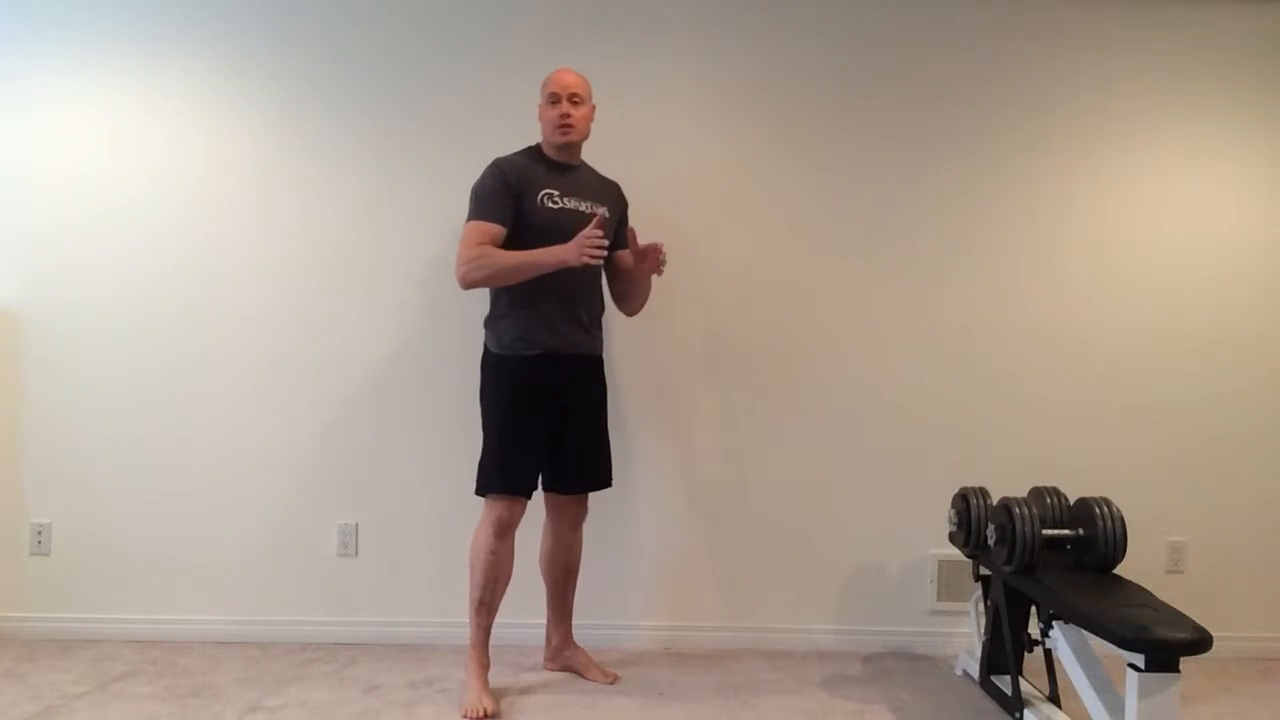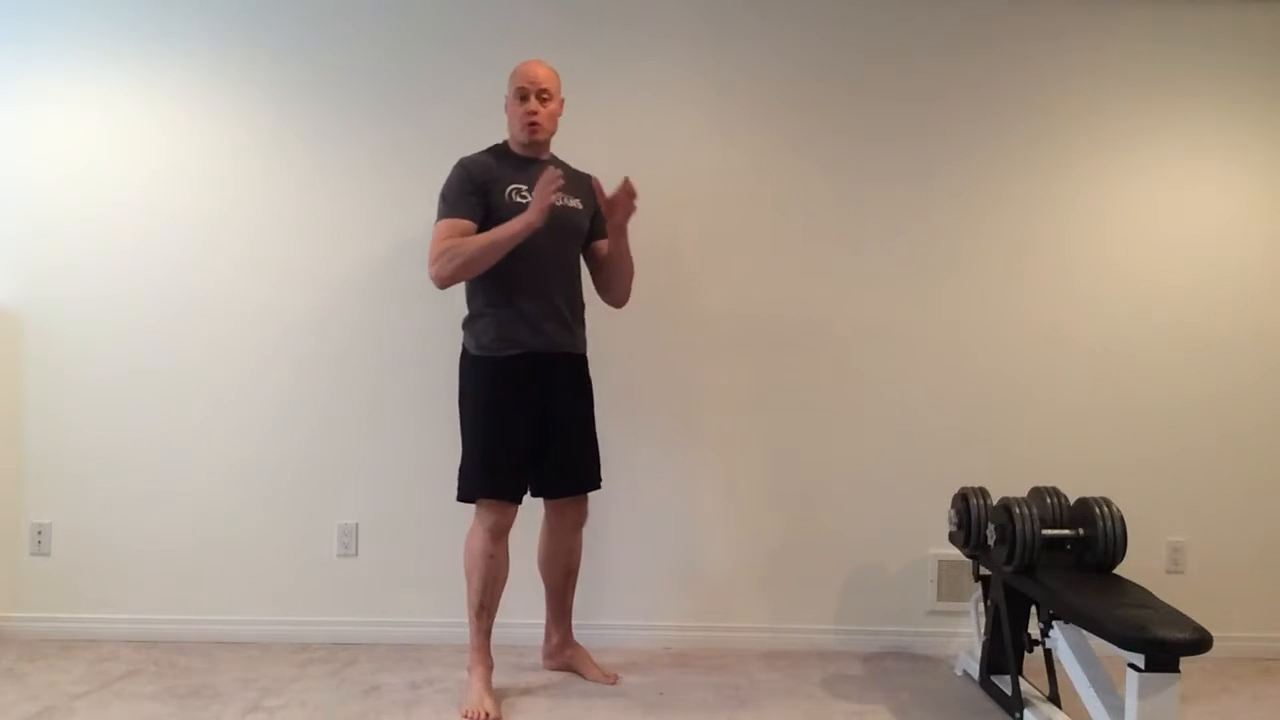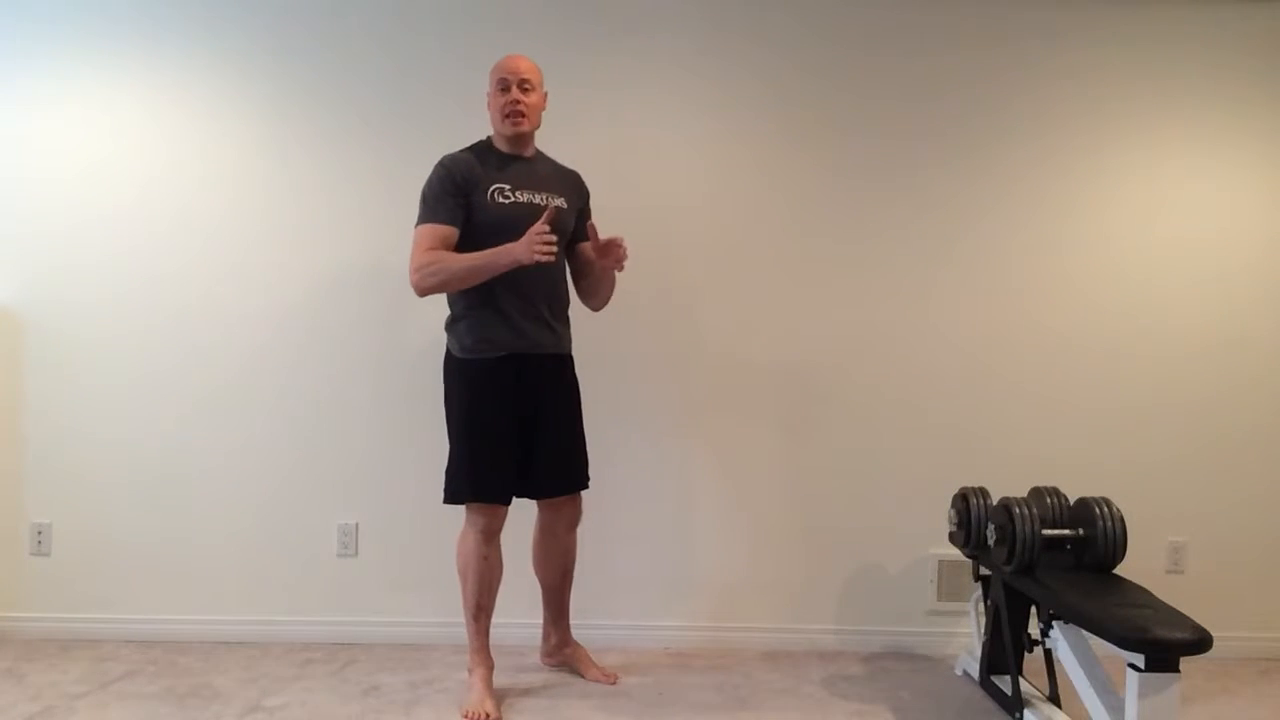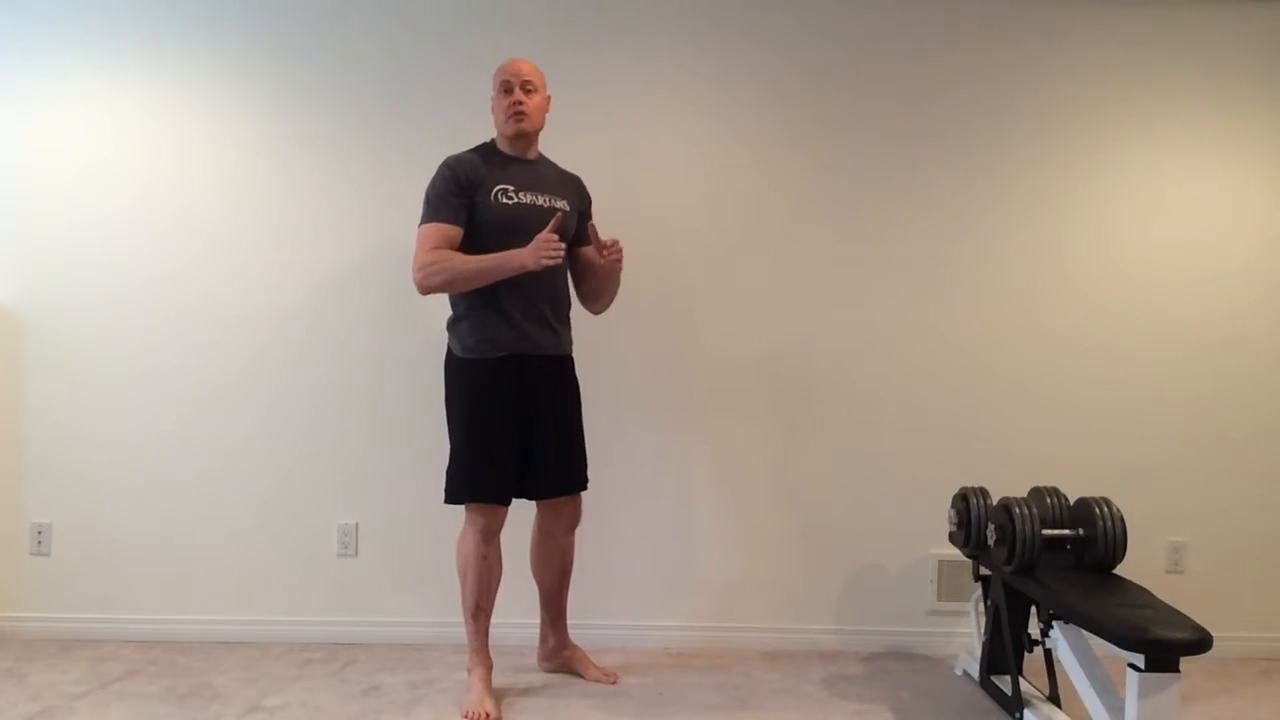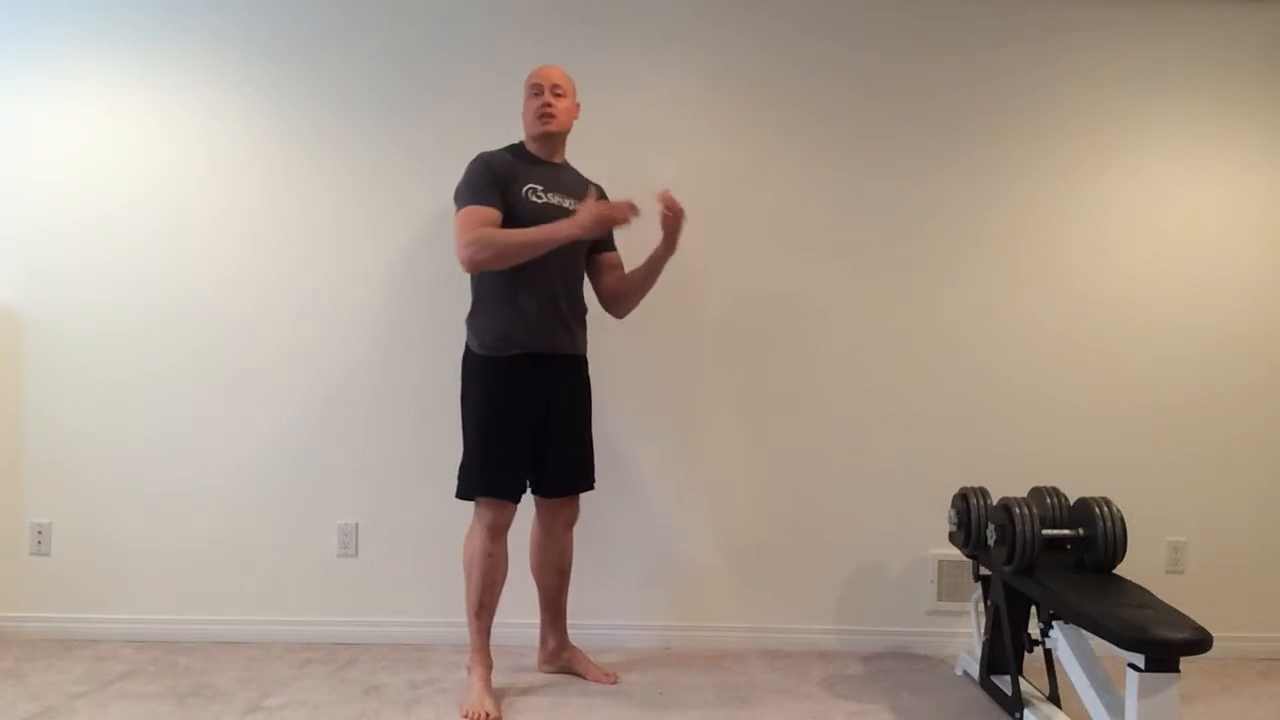
dt=0.4s
person 1, frame 1
left shoulder: (608, 193)
right shoulder: (507, 174)
left elbow: (628, 302)
right elbow: (469, 268)
left wrist: (642, 269)
right wrist: (564, 254)
left hip: (583, 365)
right hip: (517, 362)
left knee: (569, 506)
right knee: (503, 510)
left ankle: (560, 642)
right ankle: (477, 663)
person 1, frame 2
left shoulder: (581, 187)
right shoulder: (476, 172)
left elbow: (617, 294)
right elbow: (441, 268)
left wrist: (617, 230)
right wrist: (527, 220)
left hip: (566, 364)
right hip: (497, 363)
left knee: (569, 506)
right knee: (494, 515)
left ankle: (560, 641)
right ankle: (479, 666)
person 1, frame 3
left shoulder: (568, 184)
right shoulder: (457, 172)
left elbow: (594, 297)
right elbow: (423, 274)
left wrist: (606, 265)
right wrist: (514, 252)
left hip: (552, 364)
right hip: (481, 365)
left knee: (563, 506)
right knee: (485, 516)
left ankle: (558, 639)
right ankle: (479, 667)
person 1, frame 4
left shoulder: (570, 188)
right shoulder: (462, 173)
left elbow: (594, 300)
right elbow: (426, 273)
left wrist: (611, 265)
right wrist: (522, 258)
left hip: (552, 365)
right hip: (483, 366)
left knee: (562, 508)
right knee: (484, 517)
left ankle: (555, 642)
person 1, frame 5
left shoulder: (591, 192)
right shoulder: (491, 169)
left elbow: (616, 301)
right elbow: (471, 250)
left wrist: (663, 250)
right wrist: (573, 227)
left hip: (566, 365)
right hip: (499, 362)
left knee: (560, 507)
right knee: (493, 512)
left ankle: (555, 643)
right ankle: (479, 666)
